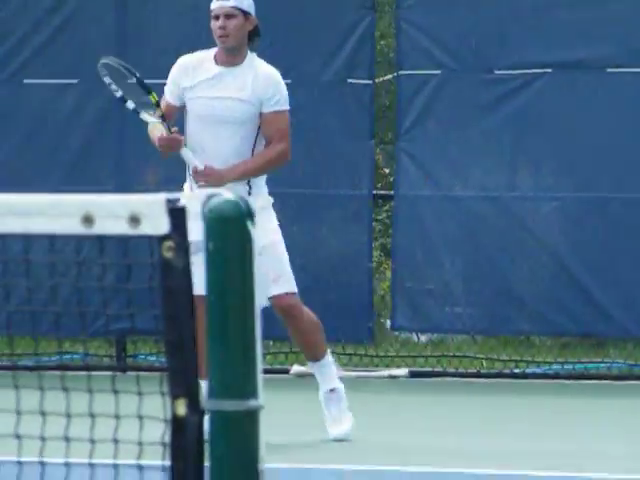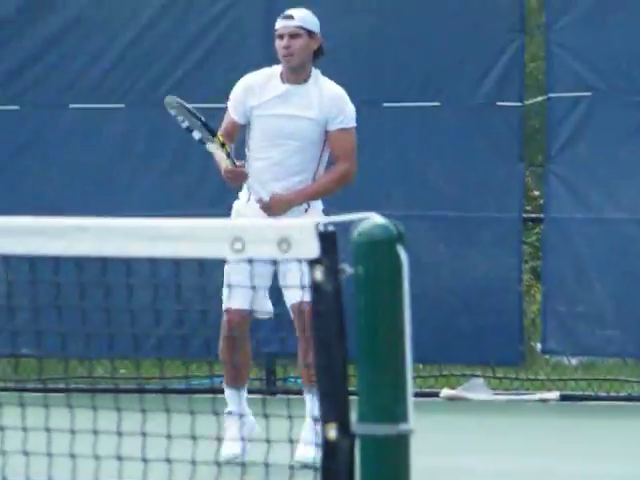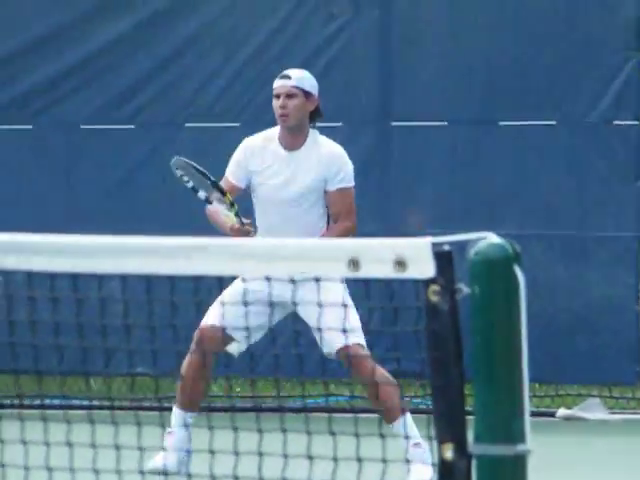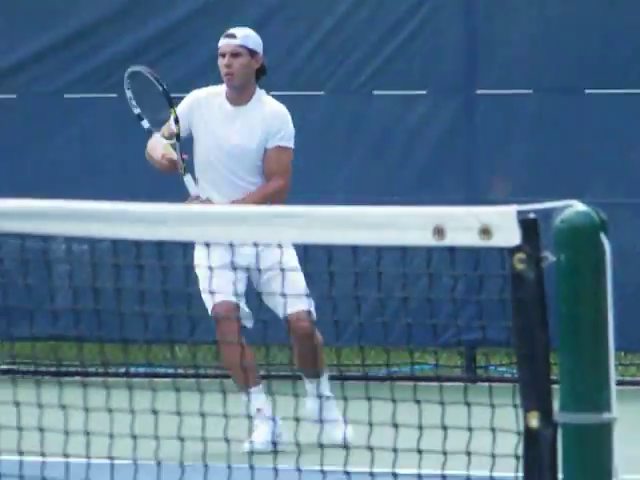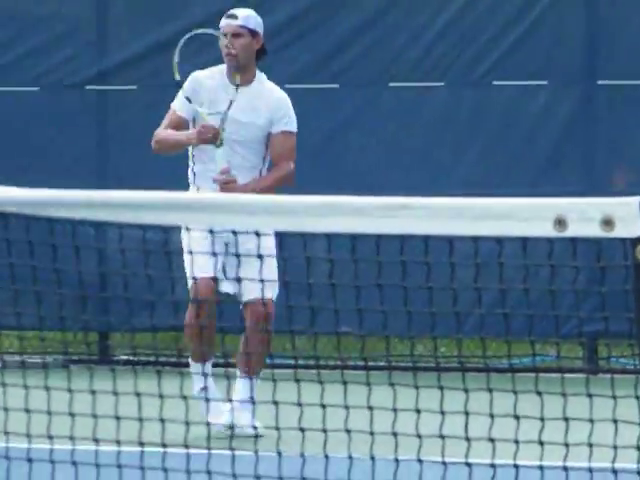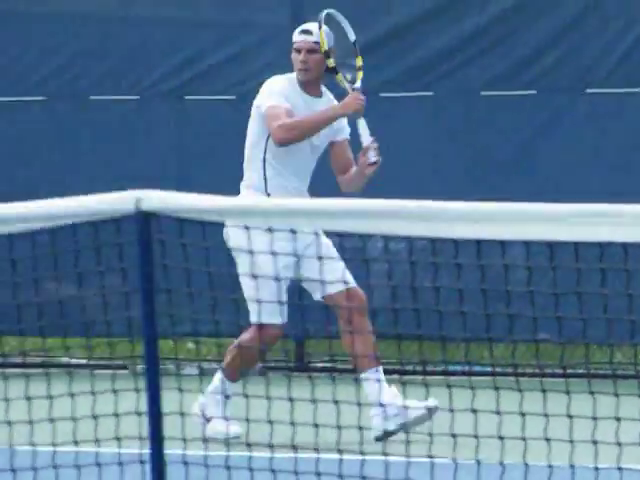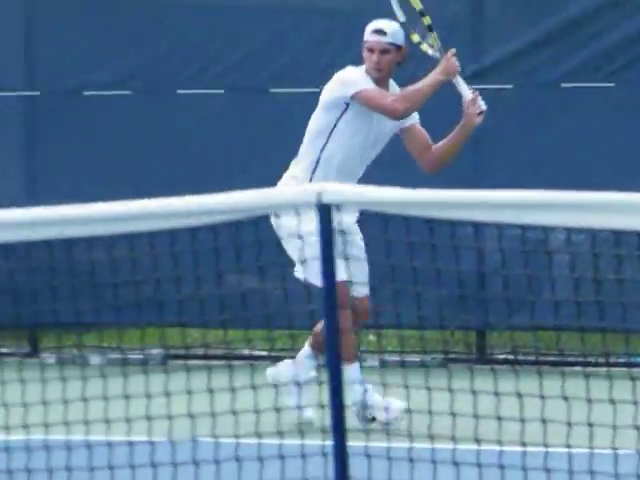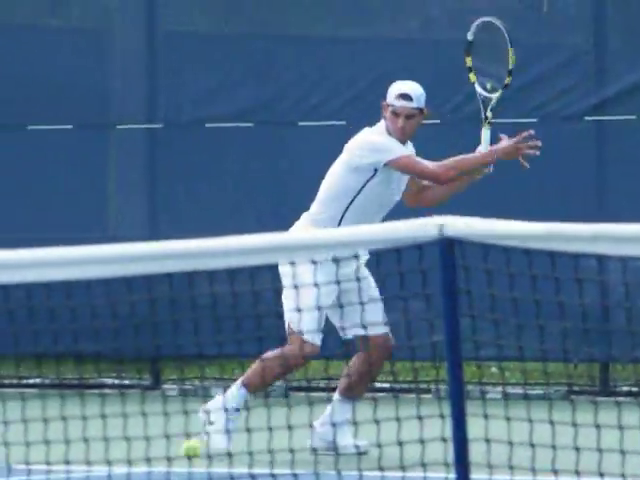
dt=0.2s
person 1, frame 1
left shoulder: (268, 80)
right shoulder: (187, 67)
left elbow: (280, 149)
right elbow: (158, 123)
left wrist: (228, 175)
right wrist: (163, 139)
left hip: (248, 205)
left knee: (287, 304)
right knee: (194, 307)
left ankle: (332, 391)
person 1, frame 2
left shoulder: (334, 98)
right shoulder: (250, 85)
left elbow: (345, 168)
right elbow: (222, 141)
left wrist: (292, 199)
right wrist: (227, 168)
left hip: (301, 219)
right hip: (251, 218)
left knee: (305, 317)
right knee: (234, 322)
left ankle: (314, 423)
right ankle: (238, 419)
person 1, frame 3
left shoulder: (334, 156)
right shoulder: (252, 148)
left elbow: (345, 226)
right elbow: (217, 205)
right wrist: (229, 225)
left hip: (317, 273)
right hip: (263, 270)
left knee: (359, 358)
right knee: (205, 339)
right ankle: (177, 444)
person 1, frame 4
left shoulder: (276, 116)
right shoulder: (199, 101)
left elbow: (279, 187)
right elbow: (156, 143)
right wrist: (162, 154)
right hip: (212, 239)
left knee: (301, 325)
right knee: (226, 316)
left ankle: (321, 401)
right ankle: (263, 418)
person 1, frame 5
left shoulder: (277, 101)
right shoulder: (199, 83)
left elbow: (285, 170)
right elbow: (160, 140)
left wrist: (245, 190)
right wrist: (191, 137)
left hip: (250, 215)
left knee: (260, 312)
right knee: (204, 293)
left ankle: (243, 403)
right ankle: (203, 384)
person 1, frame 6
left shoulder: (337, 113)
right shoulder: (277, 88)
left elbow: (347, 179)
right elbow: (281, 134)
left wrist: (364, 168)
right wrist: (339, 109)
left hip: (299, 224)
right hip: (259, 224)
left knee: (352, 303)
right knee: (269, 330)
left ankle: (386, 407)
right ankle: (215, 401)
person 1, frame 7
left shoulder: (401, 97)
right shoulder: (348, 79)
left elbow: (431, 160)
right elbow: (397, 108)
left wrist: (466, 125)
right wrist: (439, 75)
left hip: (338, 209)
left knee: (357, 309)
right knee: (344, 298)
left ankle: (293, 375)
right ankle: (356, 390)
person 1, frame 8
left shoulder: (401, 150)
right shoulder: (373, 142)
left elbow: (420, 197)
right elbow: (437, 173)
left wrist: (475, 171)
right wrist: (498, 151)
left hip: (346, 258)
left knee: (379, 346)
right knee: (301, 350)
left ankle: (332, 427)
right ankle: (225, 407)
